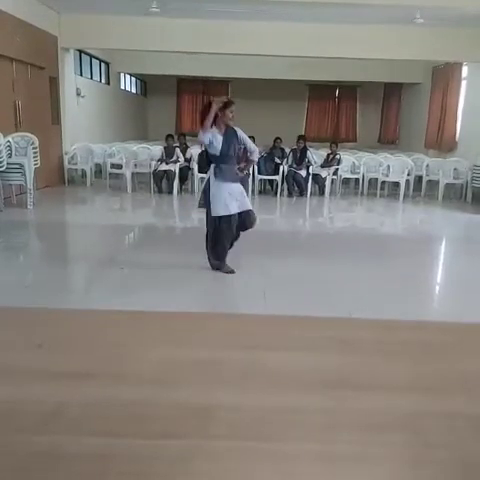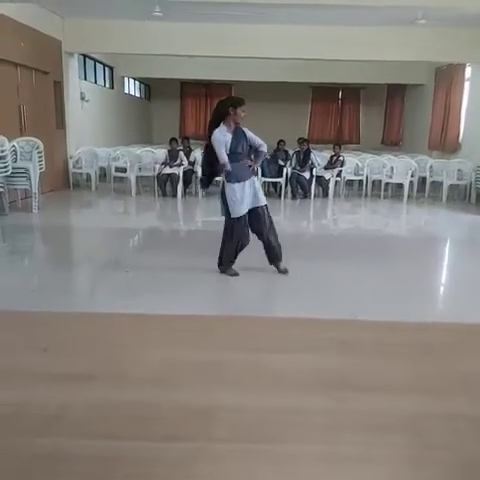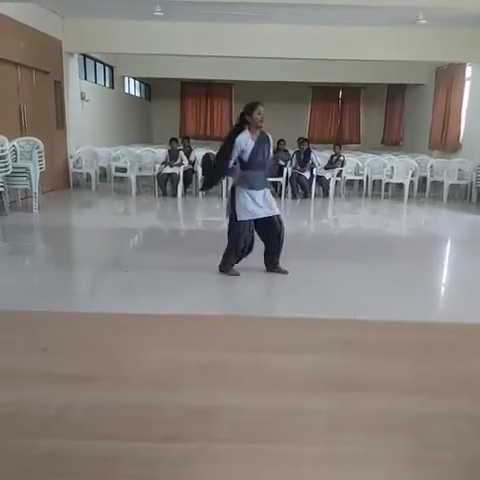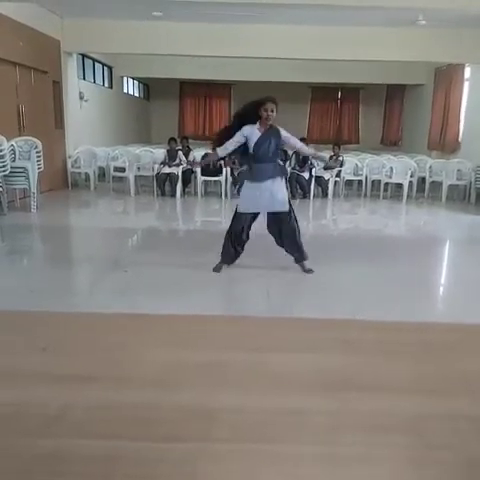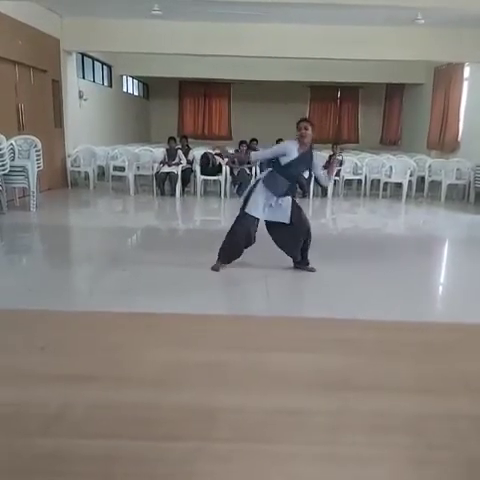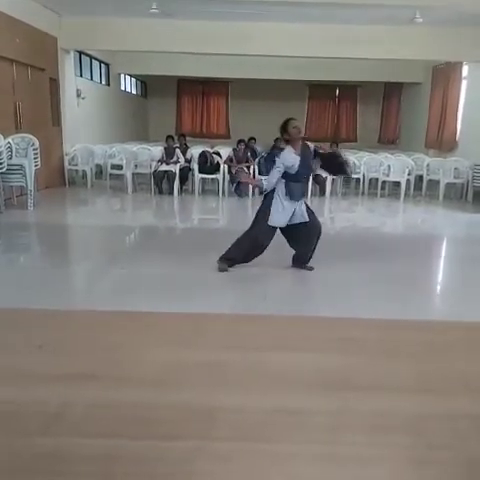
dt=0.4s
person 1, frame 1
left shoulder: (236, 132)
right shoulder: (211, 134)
left elbow: (254, 151)
right elbow: (203, 138)
left wrist: (244, 170)
right wrist: (213, 110)
left hip: (235, 182)
right hip: (218, 183)
left knee: (248, 220)
right knee: (225, 224)
right ankle: (218, 261)
person 1, frame 2
left shoulder: (242, 131)
right shoulder: (218, 134)
left elbow: (262, 146)
right elbow: (226, 164)
left wrist: (255, 162)
right wrist: (225, 166)
left hip: (251, 181)
right hip: (234, 183)
left knee: (264, 221)
right knee: (236, 225)
left ankle: (275, 259)
right ankle: (225, 264)
person 1, frame 3
left shoulder: (267, 138)
right shoulder: (241, 139)
right elbow: (229, 165)
right wrist: (235, 175)
left hip: (262, 190)
right hip: (244, 190)
left knee: (276, 228)
right knee: (243, 232)
left ankle: (272, 264)
right ankle: (226, 264)
person 1, frame 4
left shoulder: (280, 133)
right shoulder: (247, 130)
left elbow: (300, 147)
right elbow: (225, 149)
left wrist: (319, 156)
right wrist: (205, 161)
left hip: (274, 182)
right hip: (253, 183)
left knee: (286, 222)
right knee: (240, 222)
left ankle: (300, 259)
right ankle: (226, 259)
person 1, frame 5
left shoulder: (312, 158)
right shoulder: (289, 146)
left elbow: (325, 181)
right elbow: (261, 155)
left wrist: (334, 162)
left hip: (283, 195)
right hip: (264, 188)
left knee: (301, 227)
right knee: (244, 225)
left ankle: (301, 261)
right ankle: (222, 259)
person 1, frame 6
left shoulder: (308, 148)
right shoulder: (285, 155)
right elbow: (269, 183)
right wrist: (252, 181)
left hip: (297, 200)
right hip: (279, 198)
left knee: (314, 228)
right knee: (259, 233)
left ankle: (300, 261)
right ankle: (226, 260)
